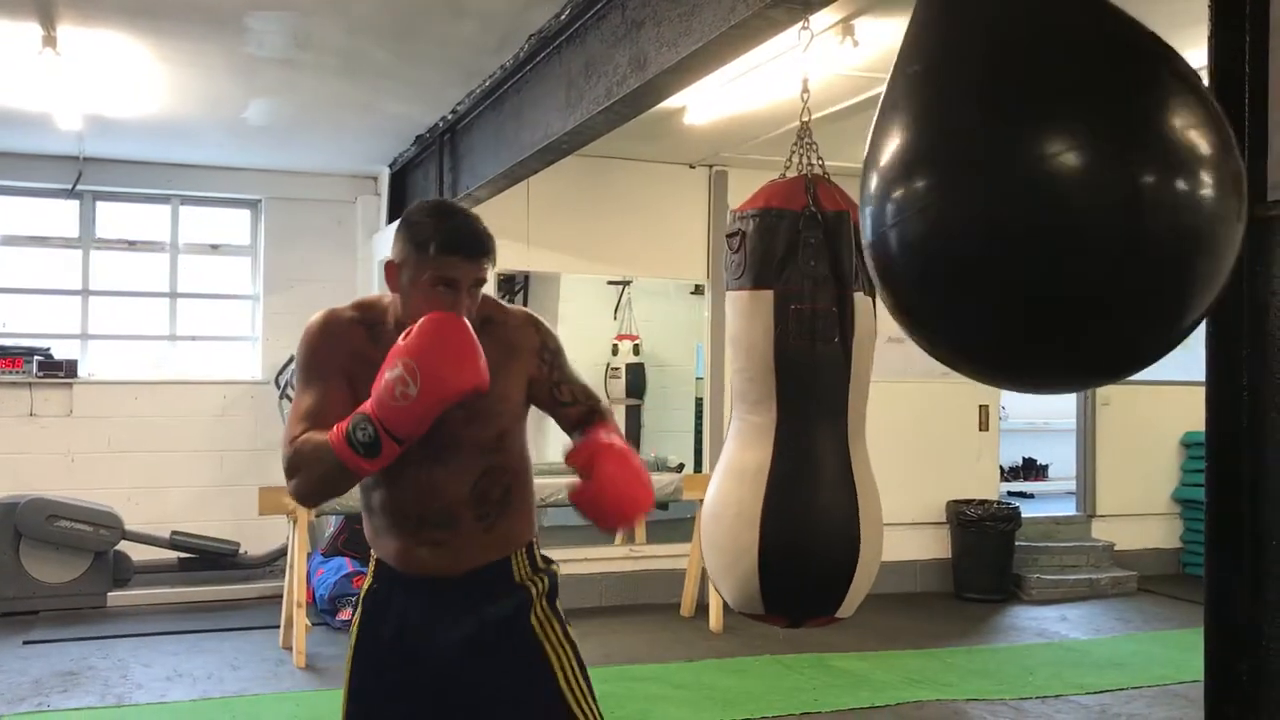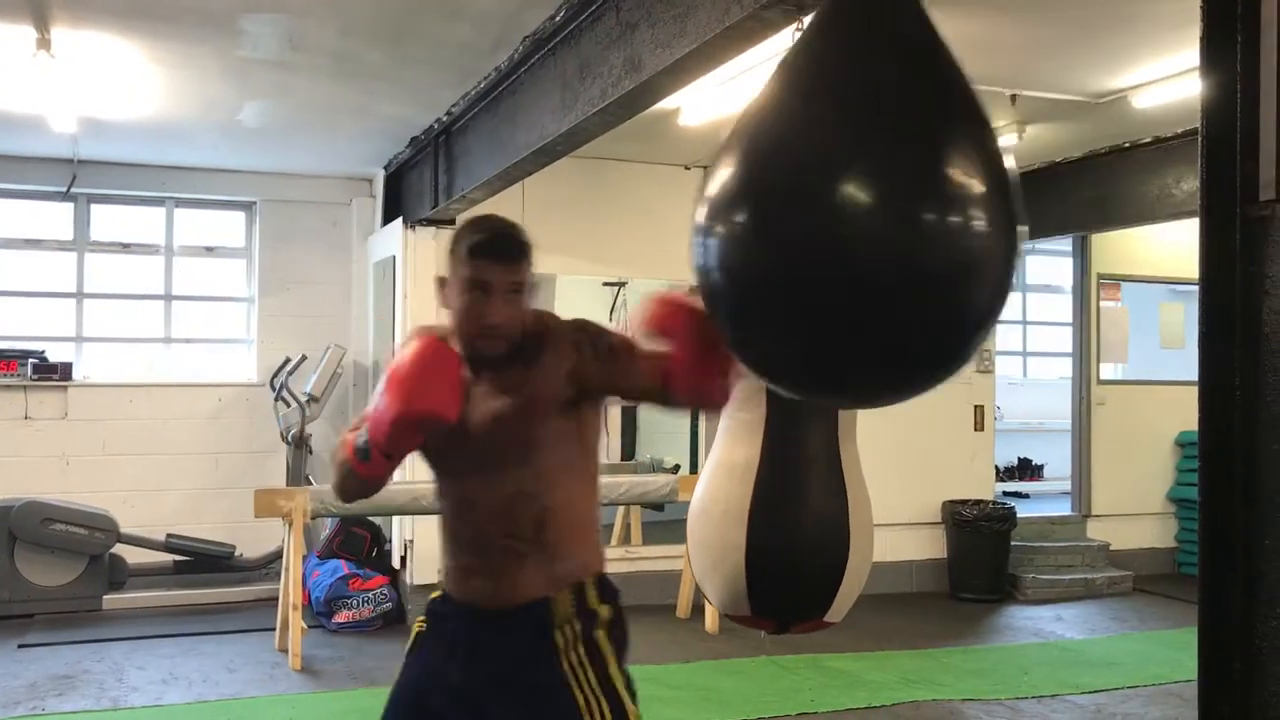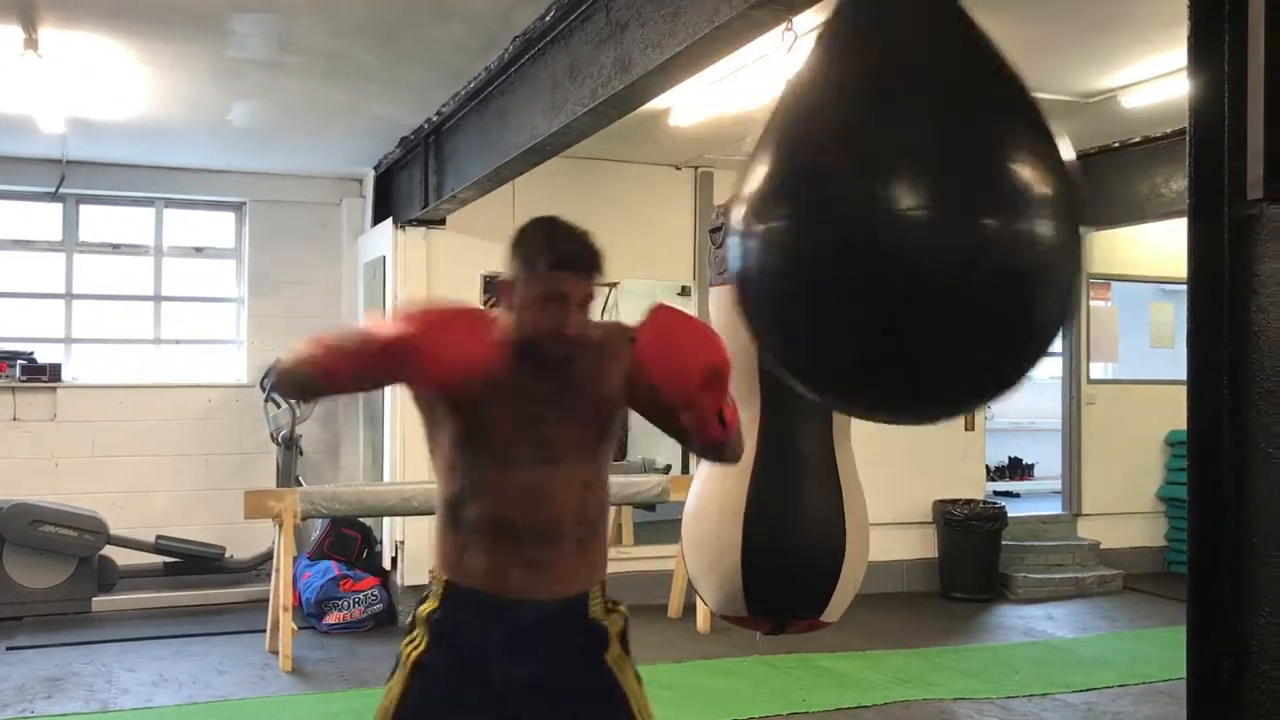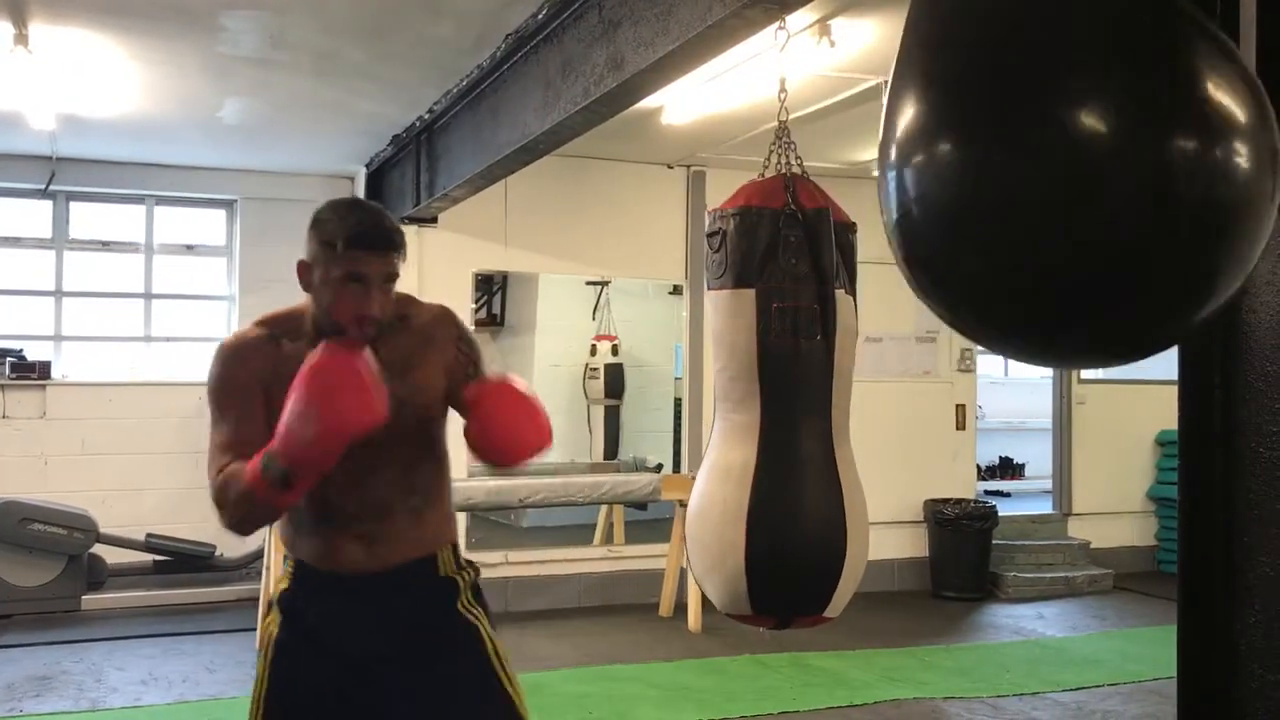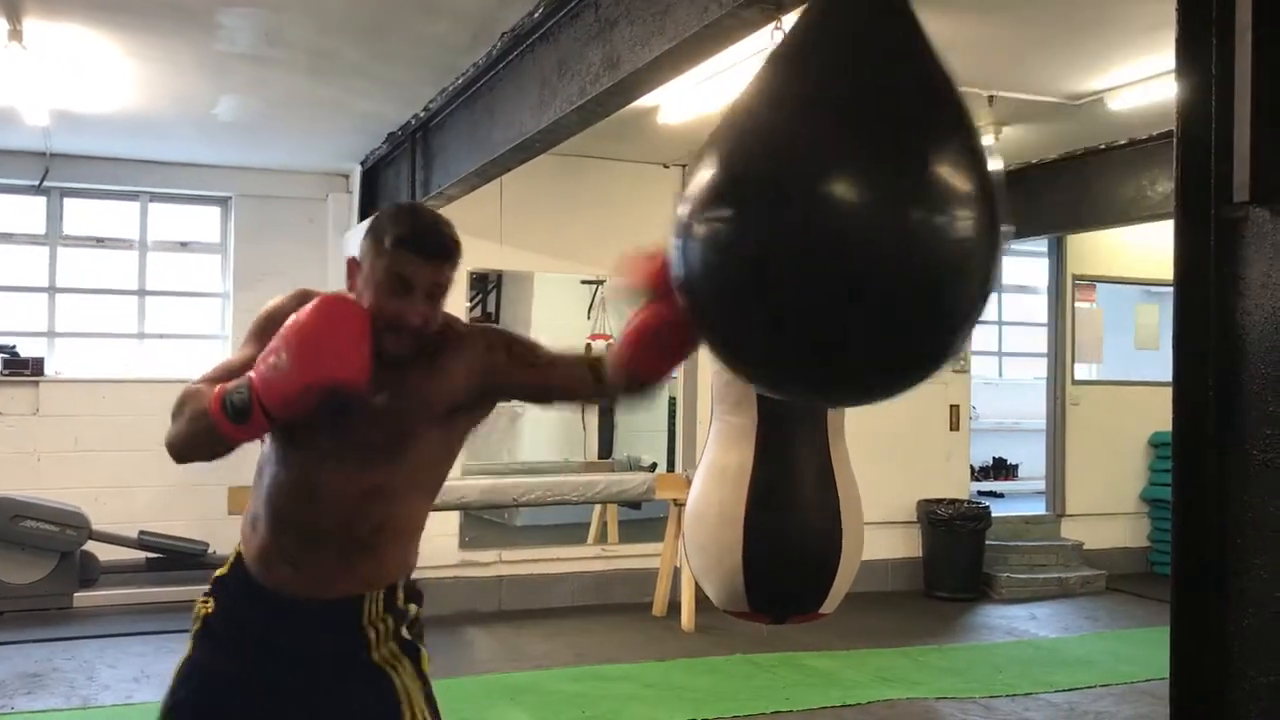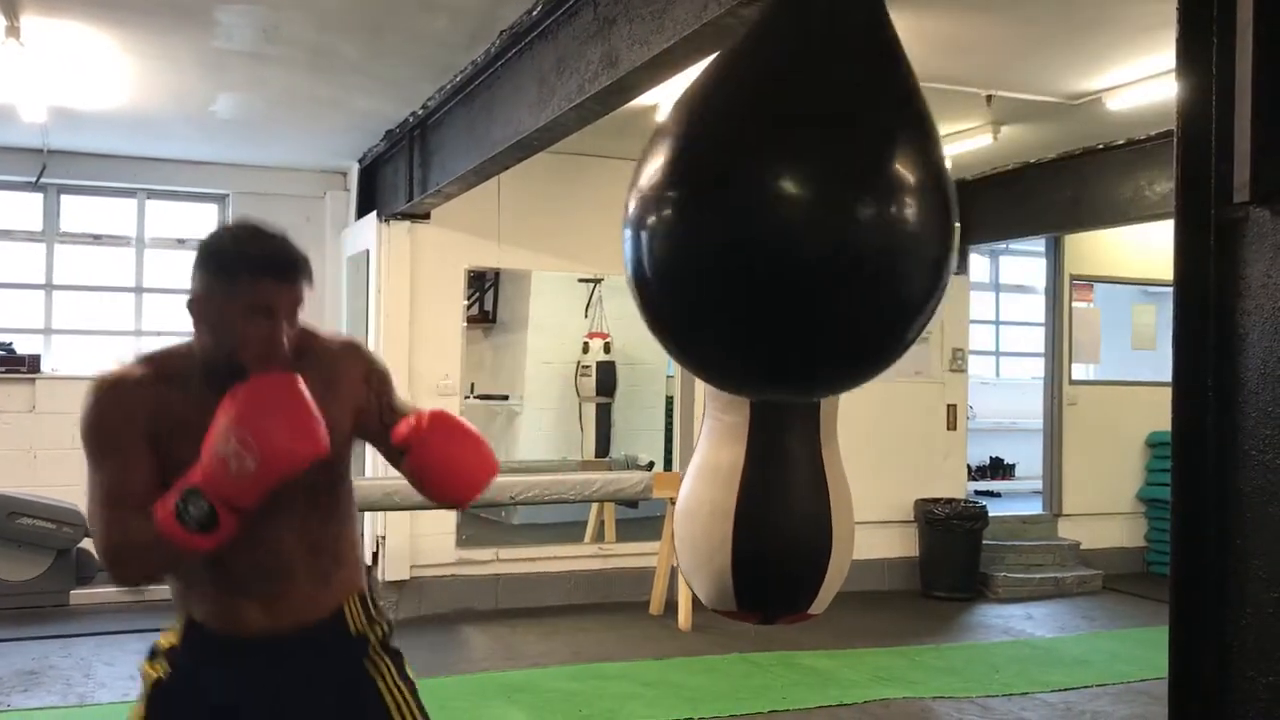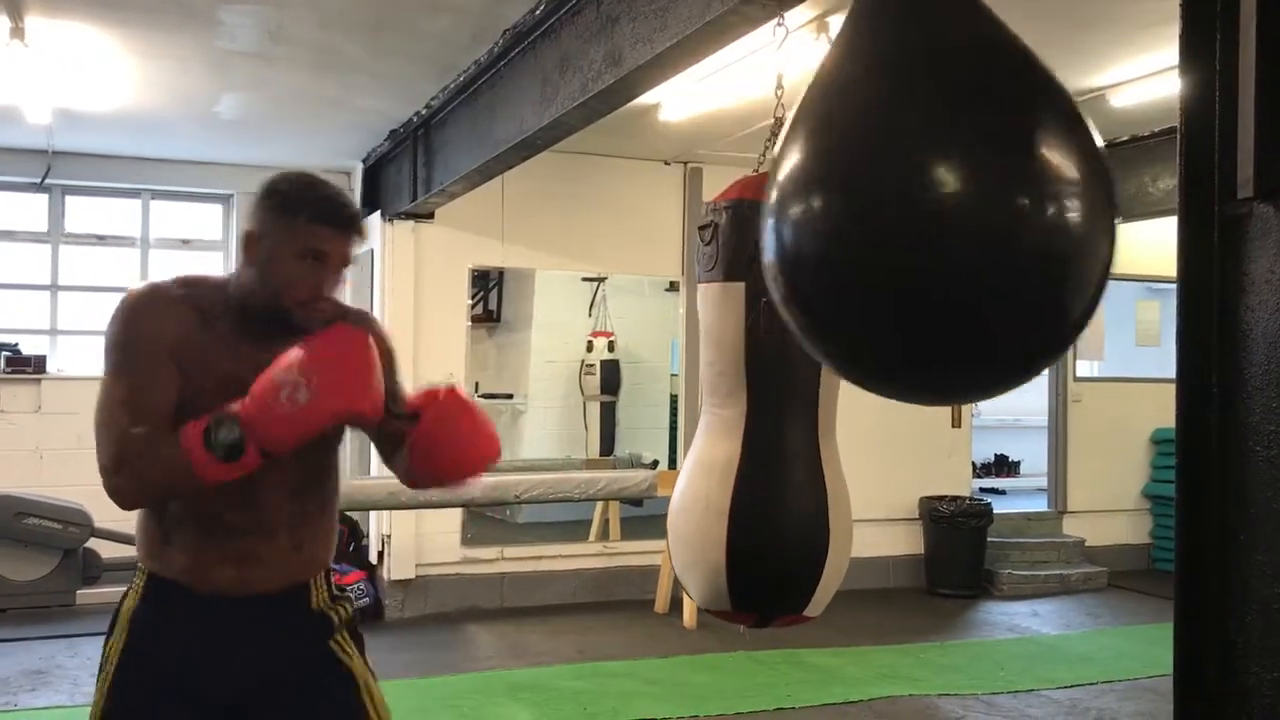
dt=0.4s
person 1, frame 1
left shoulder: (519, 338)
right shoulder: (338, 336)
left elbow: (587, 415)
right elbow: (303, 480)
left wrist: (608, 458)
right wrist: (386, 416)
left hip: (502, 596)
right hip: (395, 596)
person 1, frame 2
left shoulder: (571, 350)
right shoulder: (428, 358)
left elbow: (701, 386)
right elbow: (348, 481)
left wrist: (703, 347)
right wrist: (385, 428)
left hip: (561, 625)
right hip: (459, 619)
person 1, frame 3
left shoulder: (616, 353)
right shoulder: (438, 340)
left elbow: (724, 448)
right elbow: (293, 377)
left wrist: (705, 390)
right wrist: (382, 343)
left hip: (575, 631)
right hip: (462, 624)
person 1, frame 4
left shoulder: (434, 332)
right shoulder: (254, 356)
left elbow: (511, 423)
right elbow: (236, 509)
left wrist: (507, 427)
right wrist: (293, 456)
left hip: (430, 593)
right hip: (316, 602)
person 1, frame 5
left shoulder: (475, 357)
right shoulder: (300, 322)
left elbow: (611, 379)
right elbow: (185, 438)
left wrist: (668, 317)
right wrist: (261, 393)
left hip: (362, 629)
right hip: (242, 608)
person 1, frame 6
left shoulder: (343, 370)
right shoulder: (128, 398)
left elbow: (417, 447)
right elbow: (123, 561)
left wrist: (438, 452)
right wrist: (213, 495)
left hip: (335, 652)
right hip: (205, 661)
person 1, frame 7
left shoulder: (348, 337)
right shoulder: (158, 317)
left elbow: (406, 441)
right elbow: (126, 475)
left wrist: (441, 445)
right wrist: (252, 427)
left hip: (299, 625)
right hip: (167, 622)
